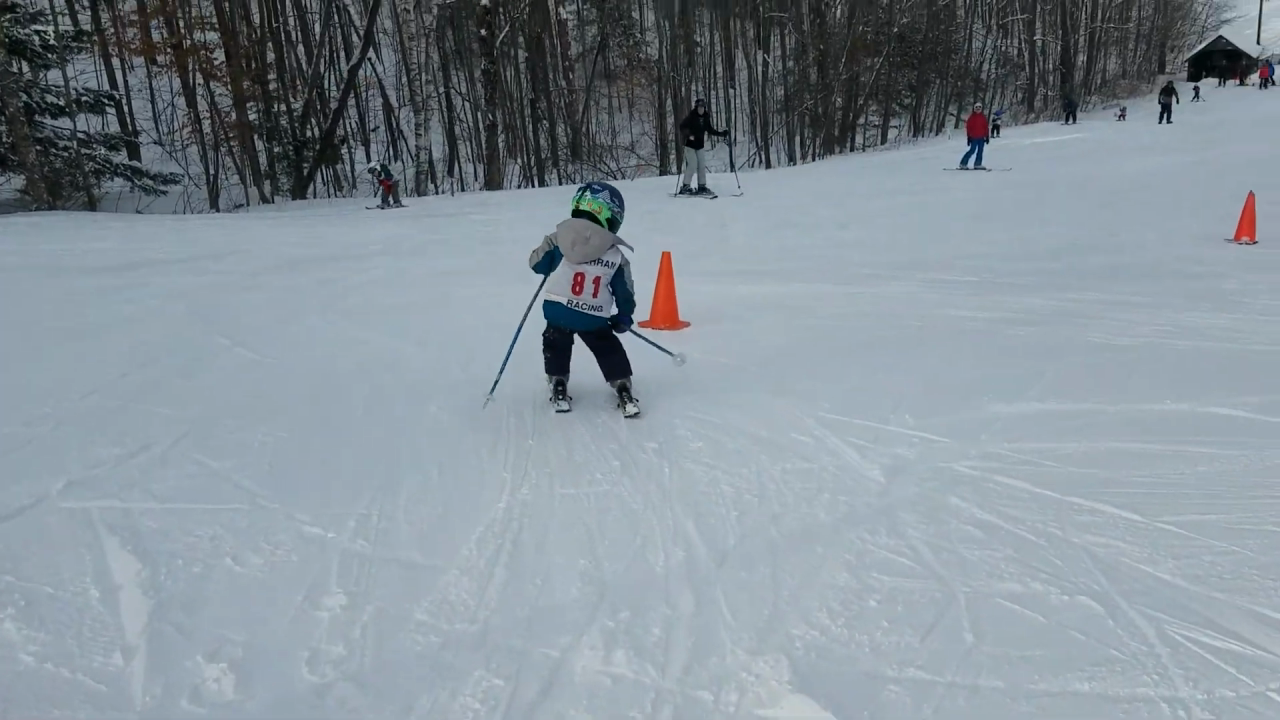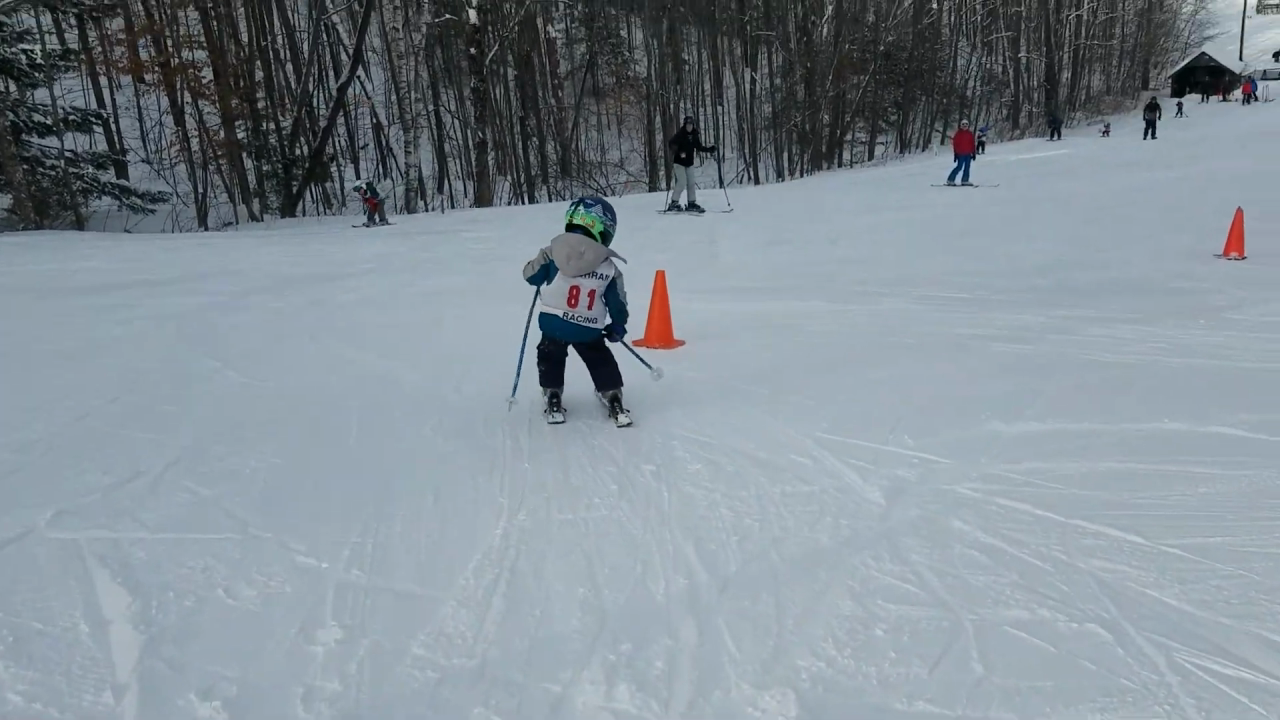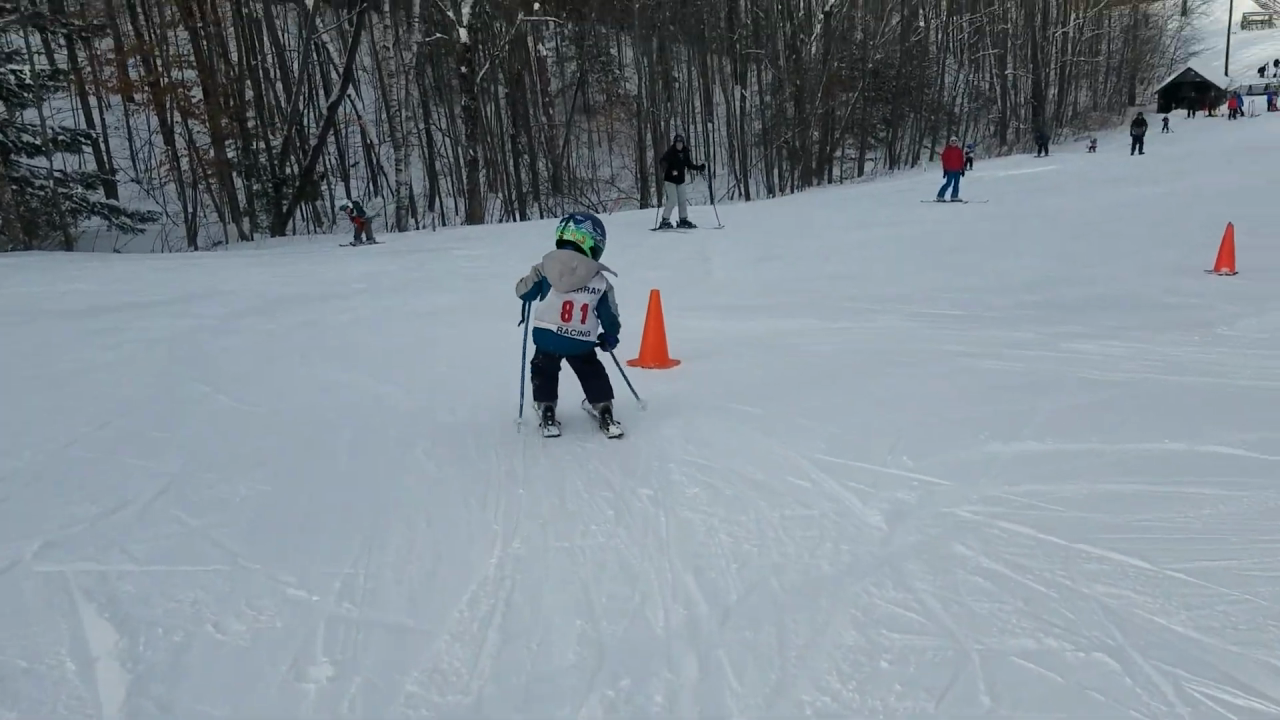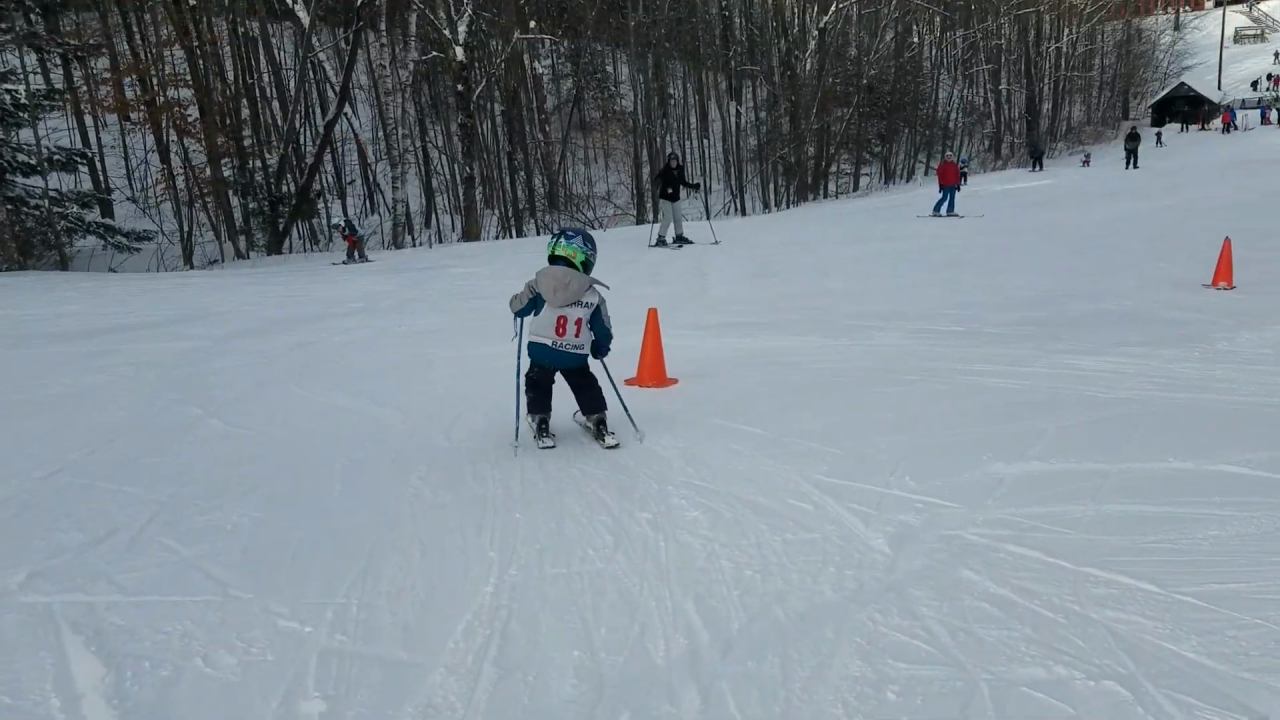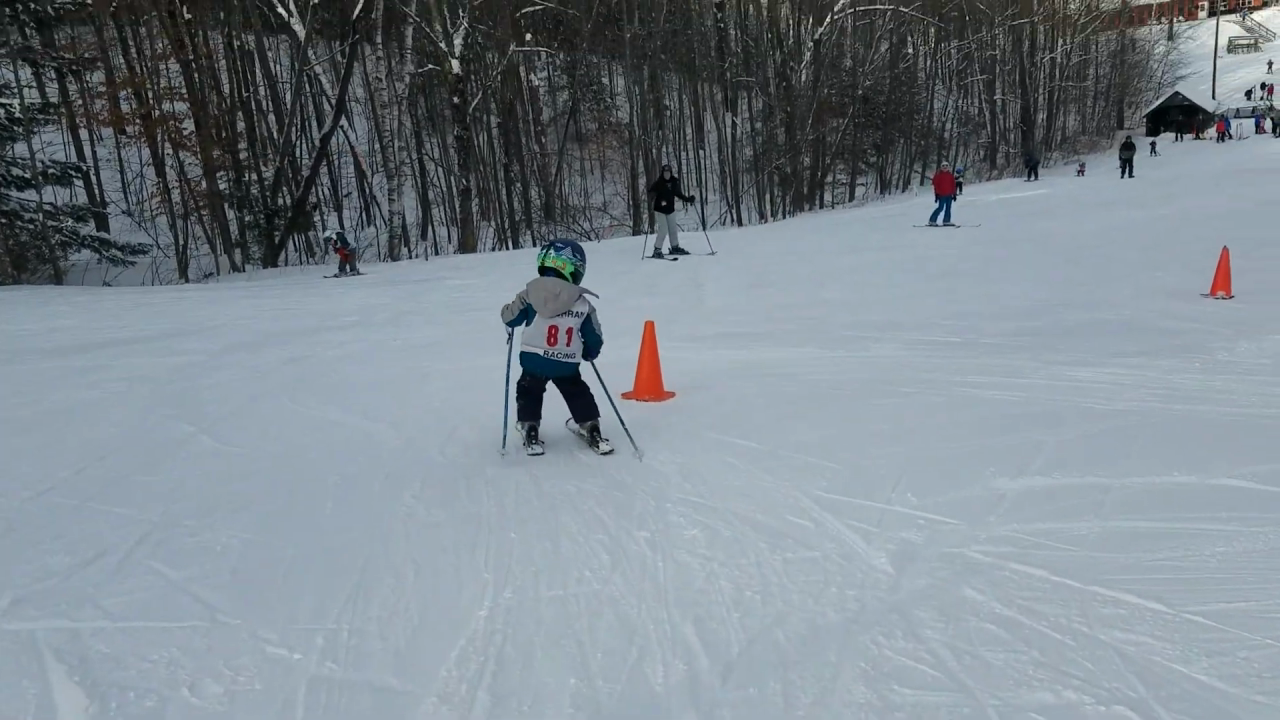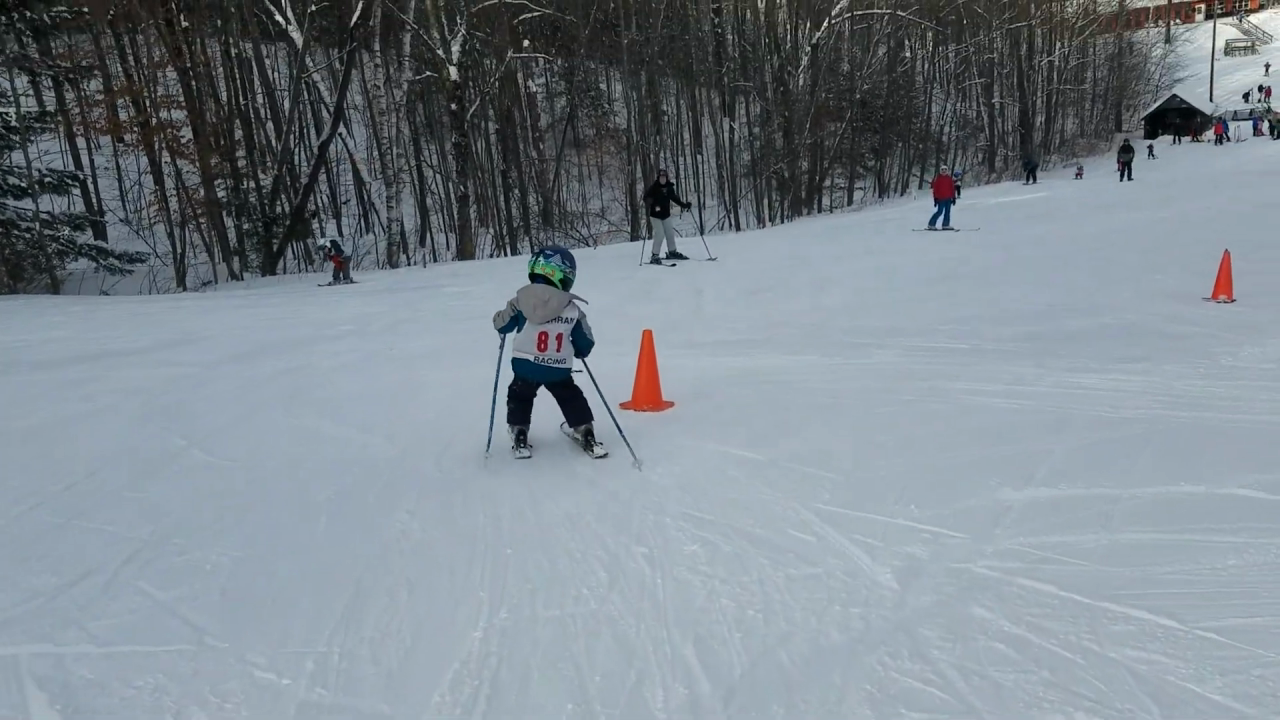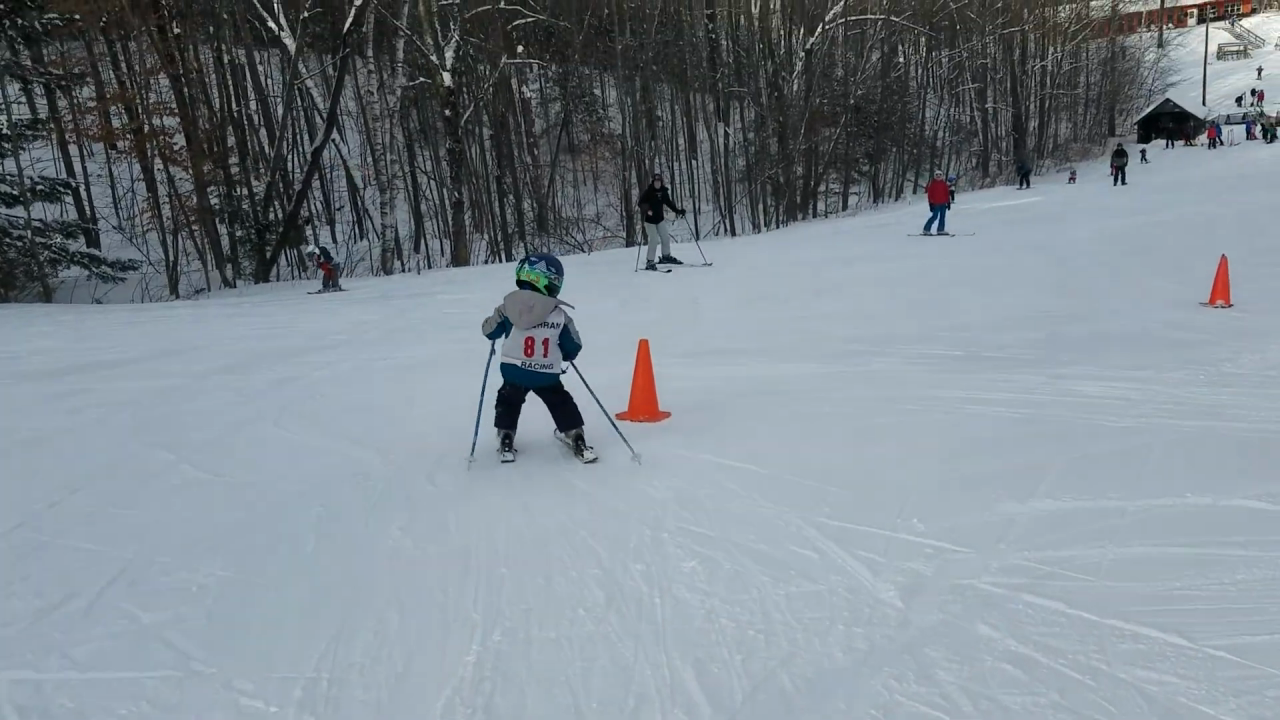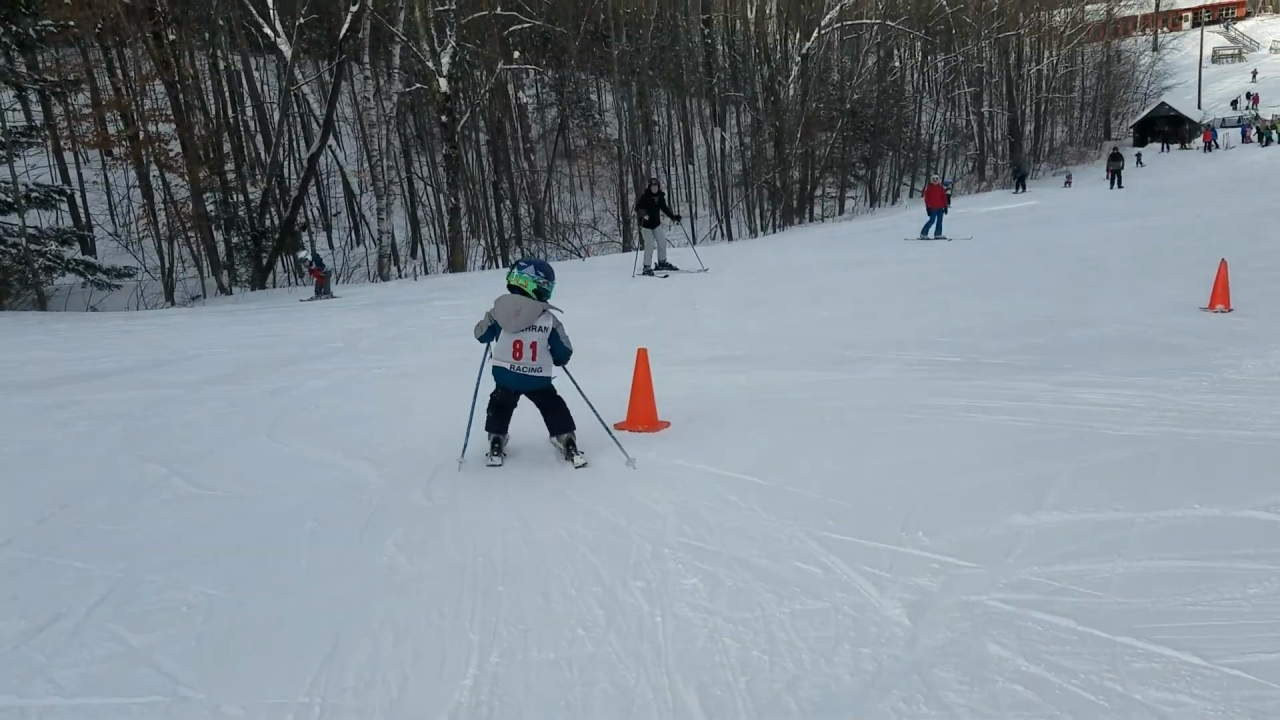
dt=0.1s
person 1, frame 1
left shoulder: (558, 239)
right shoulder: (616, 255)
left elbow: (537, 264)
right elbow: (624, 292)
left wrist: (547, 249)
right wrist: (625, 316)
left hip: (559, 311)
right hip: (595, 318)
left knee: (556, 346)
right knee: (609, 350)
left ankle: (558, 384)
right ankle: (622, 389)
person 1, frame 2
left shoulder: (553, 253)
right shoulder: (609, 268)
left elbow: (531, 276)
right elbow: (617, 303)
left wrist: (539, 263)
right wrist: (618, 326)
left hip: (554, 323)
right hip: (589, 330)
left knee: (550, 359)
right knee: (601, 362)
left ankle: (552, 397)
right ankle: (613, 399)
person 1, frame 3
left shoulder: (545, 269)
right shoulder: (599, 281)
left elbow: (524, 293)
right elbow: (609, 315)
left wrist: (524, 283)
right wrist: (610, 336)
left hip: (547, 338)
right hip: (581, 342)
left knee: (544, 373)
right knee: (592, 375)
left ankle: (547, 411)
right ankle: (604, 412)
person 1, frame 4
left shoulder: (539, 284)
right shoulder: (592, 295)
left elbow: (518, 309)
right elbow: (602, 328)
left wrist: (517, 299)
right wrist: (602, 346)
left hip: (542, 352)
right hip: (575, 356)
left knee: (538, 387)
right knee: (586, 387)
left ankle: (541, 424)
right ankle: (598, 423)
person 1, frame 5
left shoulder: (530, 295)
right shoulder: (582, 304)
left elbow: (510, 319)
right elbow: (594, 336)
left wrist: (509, 308)
right wrist: (590, 351)
left hip: (534, 361)
right hip: (567, 365)
left knee: (529, 394)
right knee: (578, 395)
left ankle: (530, 432)
right ankle: (592, 431)
person 1, frame 6
left shoulder: (521, 302)
right shoulder: (572, 310)
left elbow: (501, 325)
right elbow: (585, 340)
left wrist: (501, 315)
right wrist: (581, 351)
left hip: (526, 367)
right hip: (559, 370)
left knee: (519, 398)
right knee: (571, 399)
left ankle: (519, 436)
right ankle: (586, 435)
person 1, frame 7
left shoulder: (508, 308)
right shoulder: (559, 315)
left elbow: (490, 331)
right elbow: (573, 345)
left wrist: (496, 319)
right wrist: (568, 354)
left hip: (514, 372)
right hip: (547, 376)
left knee: (508, 403)
right knee: (561, 404)
left ankle: (506, 440)
right ankle: (577, 440)
person 1, frame 8
left shoulder: (498, 312)
right shoulder: (548, 319)
left elbow: (481, 335)
right elbow: (564, 350)
left wrist: (488, 323)
right wrist: (559, 359)
left hip: (506, 376)
right hip: (538, 379)
left knee: (500, 407)
right knee: (553, 408)
left ankle: (496, 445)
right ankle: (568, 444)
